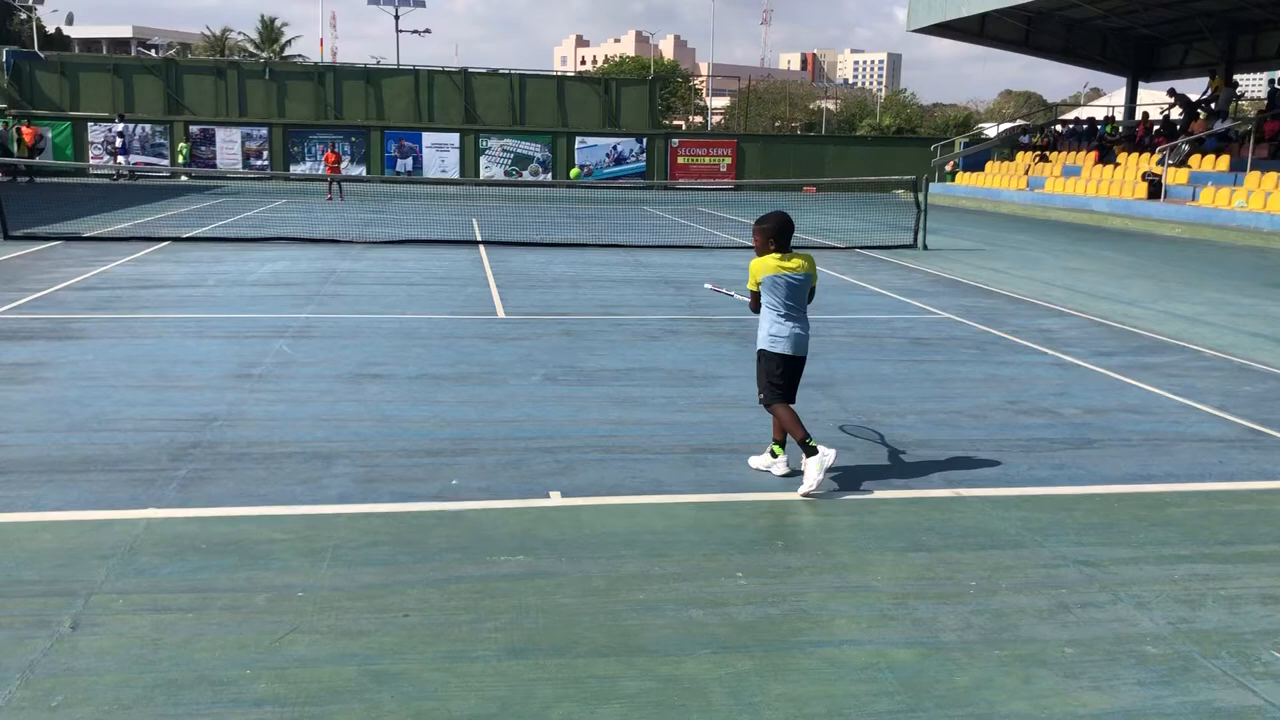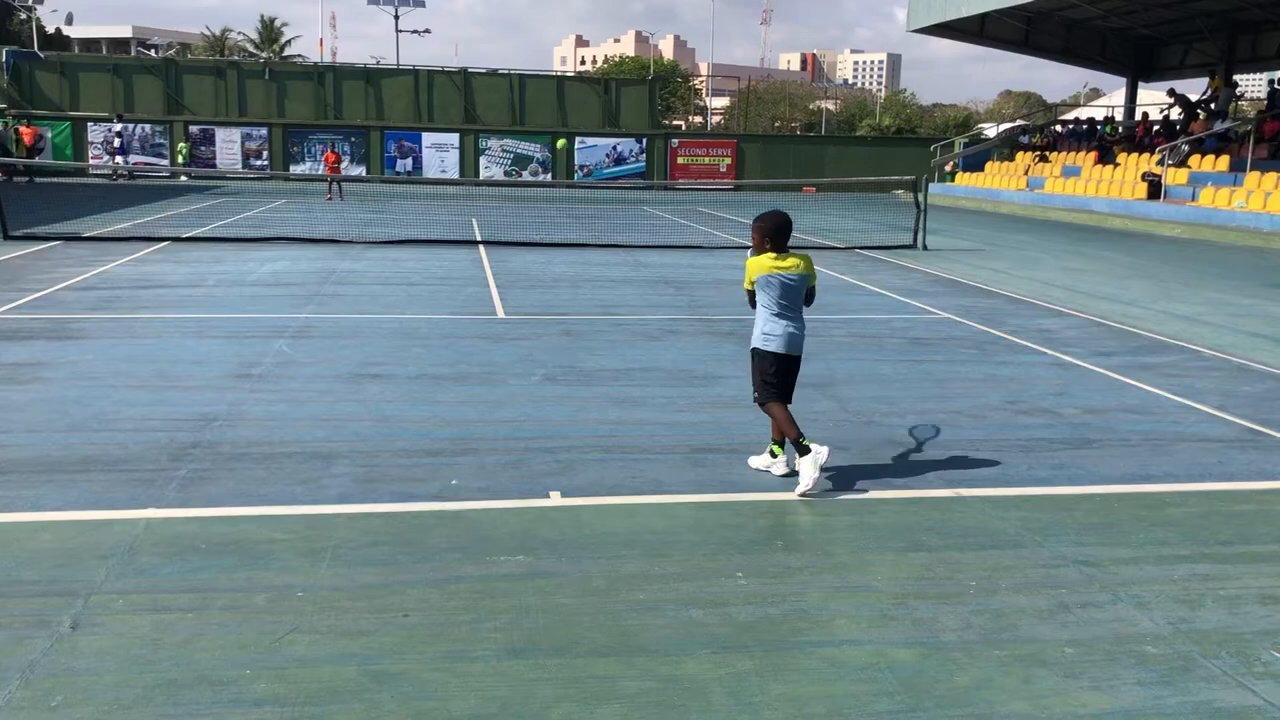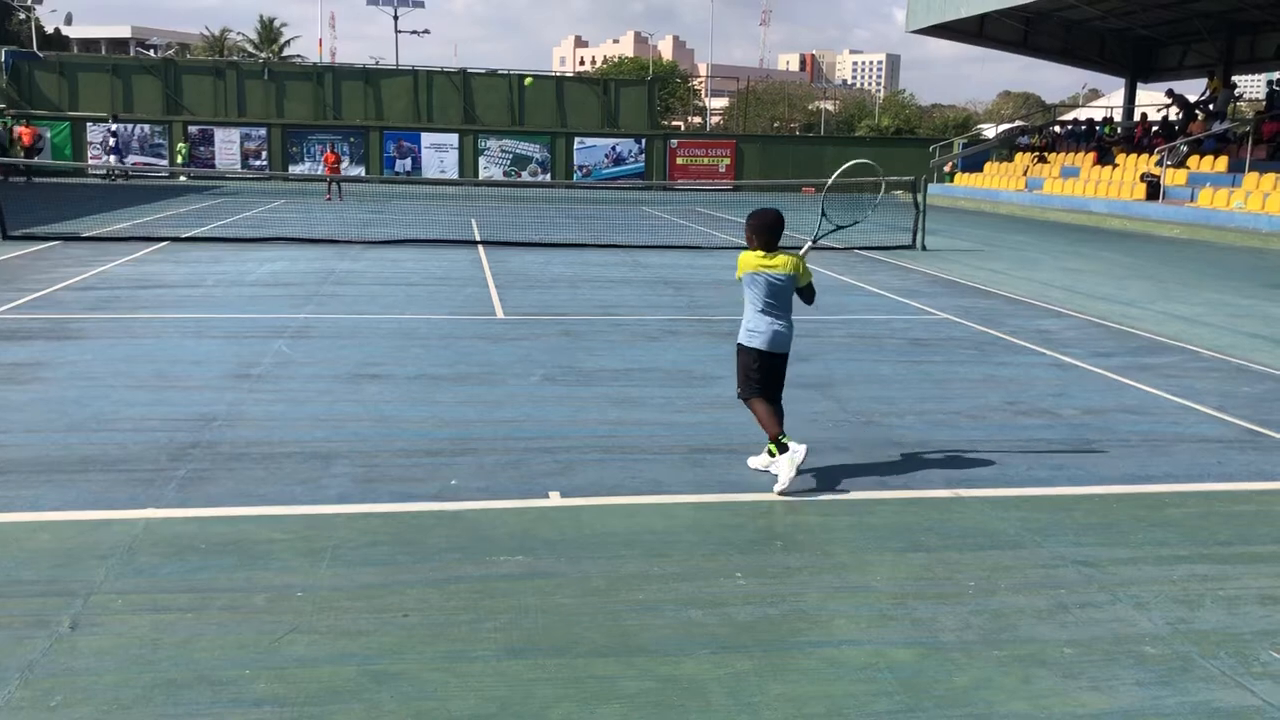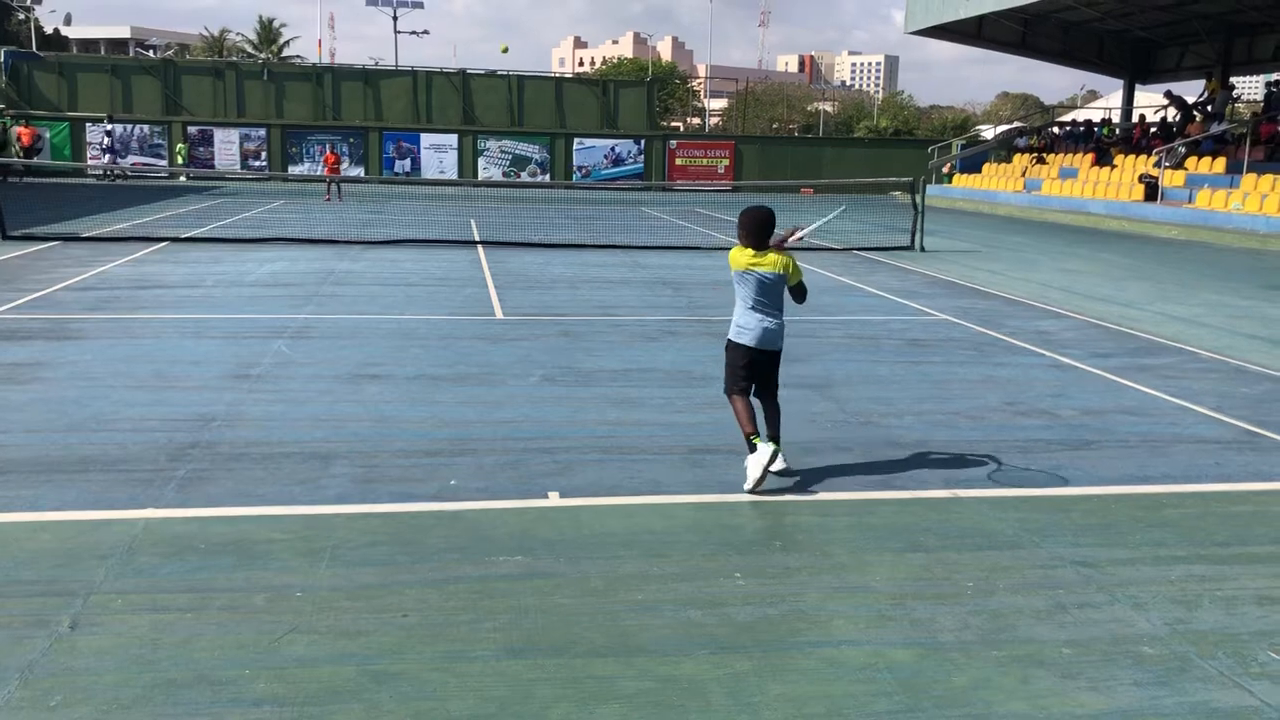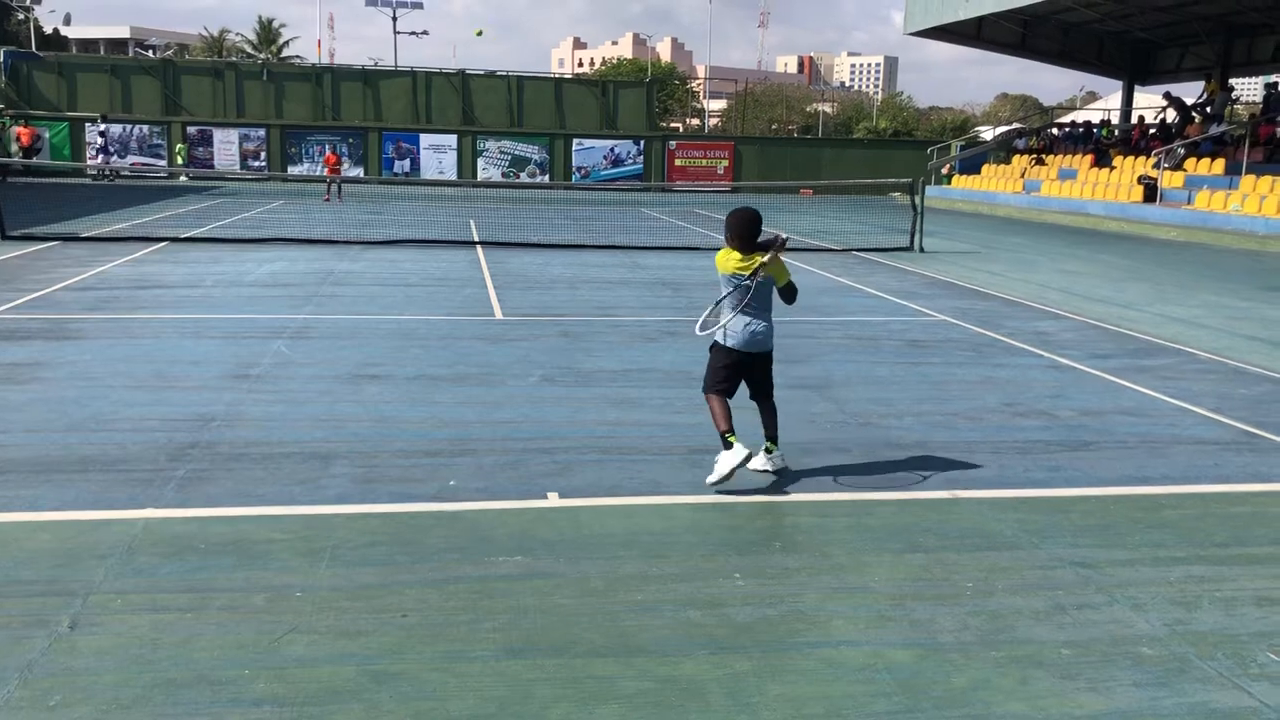
dt=0.1s
person 1, frame 1
left shoulder: (758, 265)
right shoulder: (807, 262)
left elbow: (755, 307)
left hip: (773, 343)
right hip: (798, 343)
left knee: (774, 402)
right knee: (782, 400)
left ankle: (814, 453)
right ankle: (776, 454)
person 1, frame 2
left shoulder: (754, 264)
right shoulder: (804, 263)
left elbow: (753, 303)
right elbow: (808, 300)
left hip: (768, 342)
right hip: (794, 341)
left knee: (769, 400)
right knee: (779, 399)
left ankle: (807, 451)
right ankle: (776, 454)
person 1, frame 3
left shoulder: (744, 260)
right shoulder: (795, 262)
right elbow: (809, 298)
left hip: (754, 340)
right hip: (781, 341)
left knee: (752, 397)
right knee: (772, 397)
left ankle: (787, 447)
right ankle: (773, 455)
person 1, frame 4
left shoulder: (735, 256)
right shoulder: (785, 261)
right elbow: (800, 297)
left wrist: (779, 243)
left hip: (744, 337)
right hip: (773, 338)
left knee: (737, 393)
right knee: (768, 395)
left ankle: (758, 447)
right ankle: (773, 451)
person 1, frame 5
left shoulder: (723, 260)
right shoulder: (774, 265)
right elbow: (791, 299)
left wrist: (770, 245)
left hip: (732, 341)
right hip: (762, 342)
left knee: (714, 392)
right knee: (764, 397)
left ankle: (732, 447)
right ankle: (771, 453)
